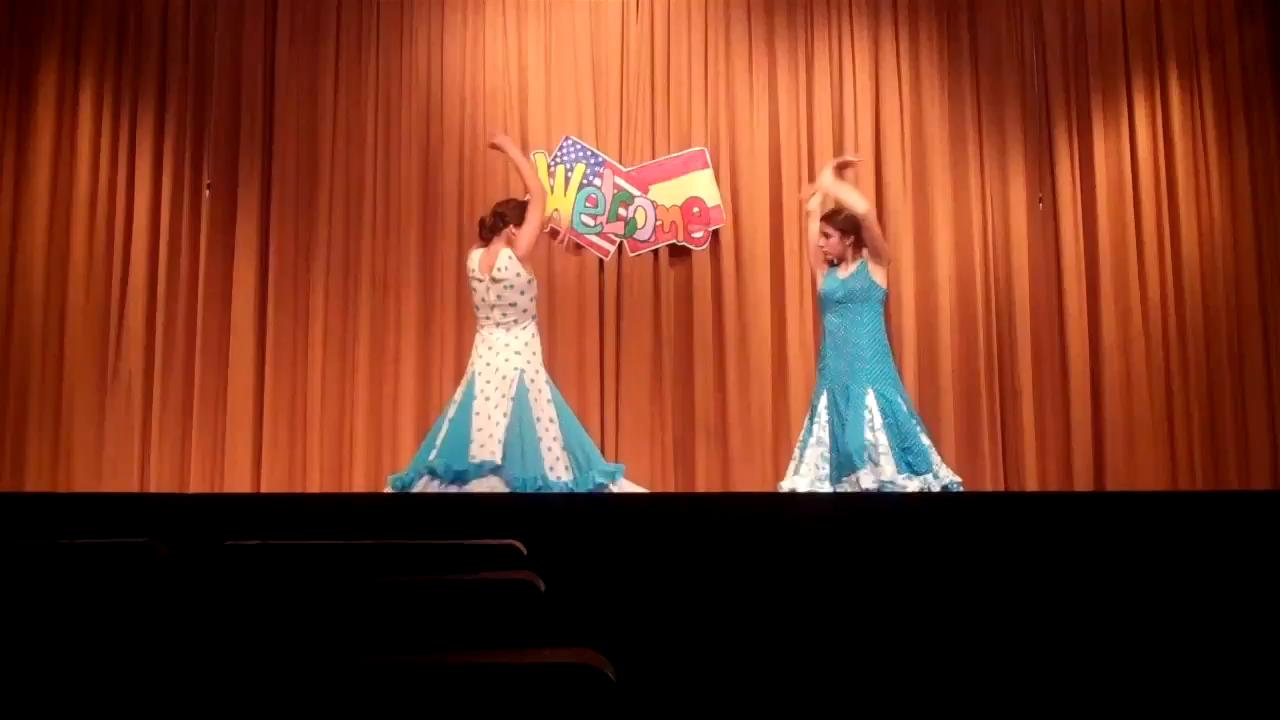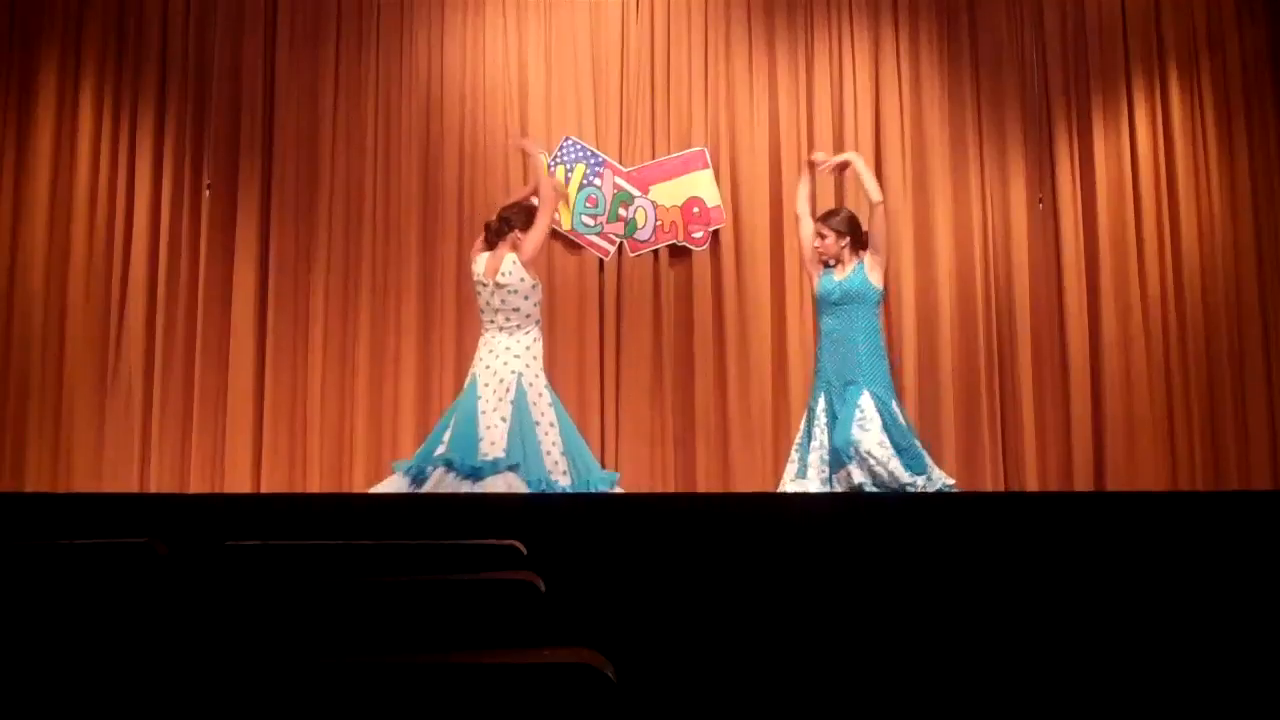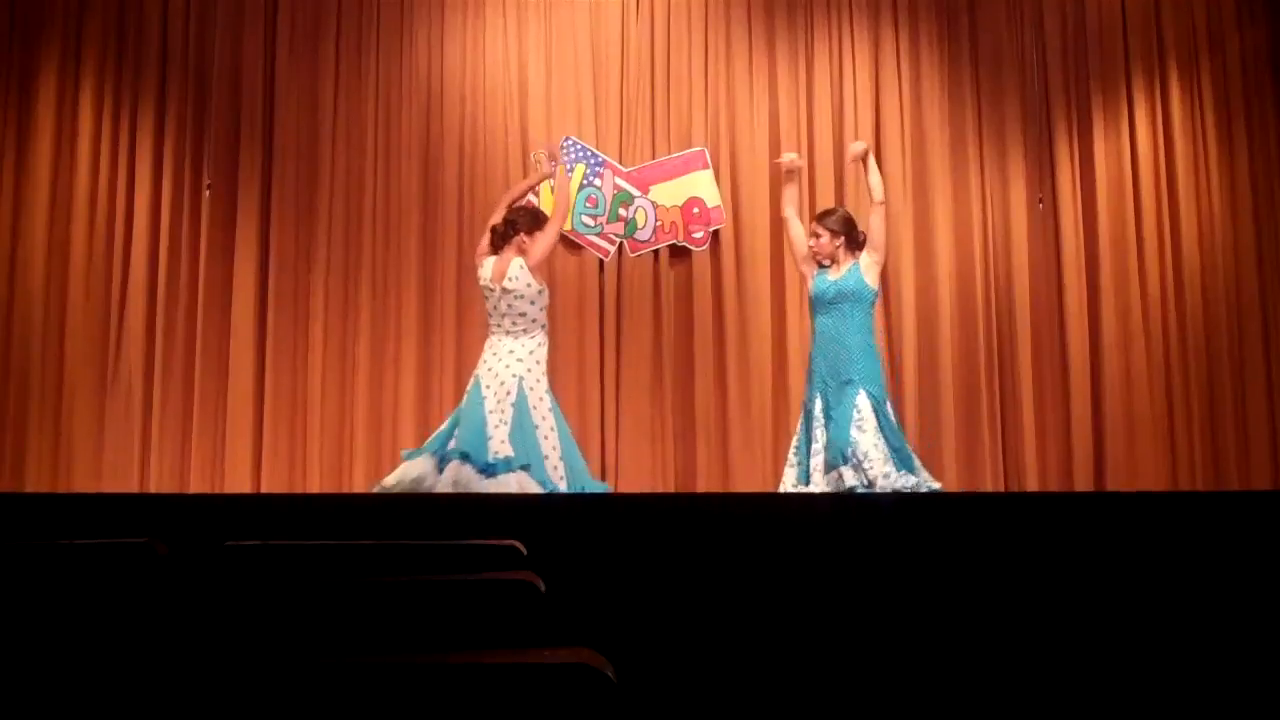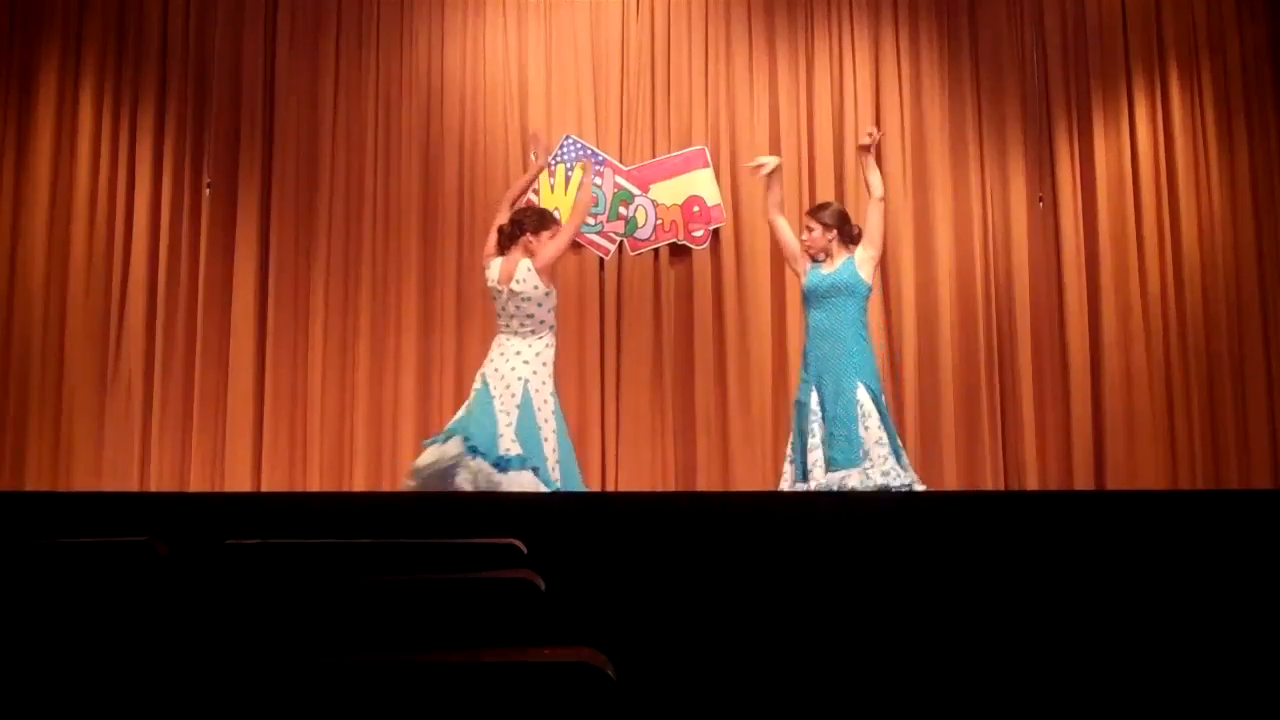
dt=0.1s
person 1, frame 1
left shoulder: (475, 258)
right shoulder: (514, 257)
left elbow: (506, 217)
right elbow: (537, 206)
right wrist: (513, 151)
left hip: (485, 367)
right hip: (521, 366)
left knee: (476, 447)
right knee: (543, 454)
person 1, frame 2
left shoulder: (479, 260)
right shoulder: (519, 263)
left elbow: (510, 215)
right elbow: (551, 202)
left wrist: (537, 186)
right wrist: (536, 159)
left hip: (485, 368)
right hip: (520, 371)
left knee: (471, 444)
right knee: (539, 455)
person 1, frame 3
left shoulder: (484, 265)
right shoulder: (527, 268)
left elbow: (501, 211)
right elbow: (561, 212)
left wrist: (533, 180)
right wrist: (558, 172)
left hip: (490, 370)
right hip: (526, 375)
left knee: (473, 447)
right knee: (541, 463)
person 1, frame 4
left shoulder: (492, 265)
right shoulder: (537, 269)
left elbow: (505, 207)
right elbow: (576, 218)
left wrist: (536, 168)
right wrist: (586, 177)
left hip: (496, 370)
right hip: (531, 377)
right knee: (535, 465)
person 2, frame 1
left shoulder: (874, 268)
right shoulder: (825, 273)
left elbow: (866, 212)
right elbow: (812, 212)
left wrist: (832, 181)
right wrist: (832, 174)
left hip: (871, 375)
right hip: (833, 377)
left knee: (875, 448)
right knee: (825, 457)
person 2, frame 2
left shoulder: (872, 268)
right shoulder: (820, 274)
left elbow: (877, 201)
right elbow: (802, 214)
left wrist: (855, 161)
right wrist: (809, 170)
left hip: (865, 376)
right hip: (830, 379)
left knee: (863, 444)
right knee: (823, 456)
person 2, frame 3
left shoulder: (867, 268)
right shoulder: (815, 275)
left elbow: (879, 203)
right elbow: (789, 219)
left wrist: (866, 159)
right wrist: (793, 173)
left hip: (860, 377)
right hip: (822, 378)
left knee: (864, 453)
right knee: (825, 464)
person 2, frame 4
left shoulder: (862, 262)
right shoulder: (808, 270)
left elbow: (877, 198)
right elbow: (776, 218)
left wrist: (867, 156)
right wrist: (773, 174)
left hip: (853, 371)
right hip: (815, 375)
left knee: (861, 452)
right knee: (819, 457)
